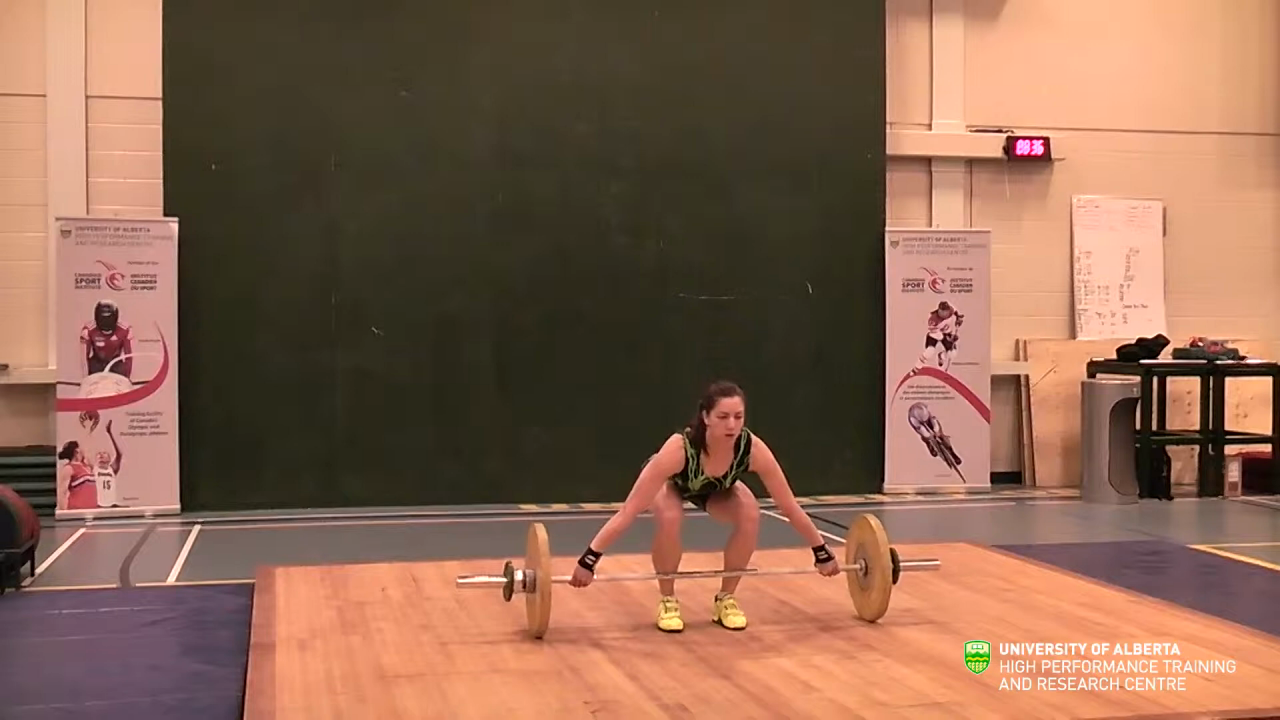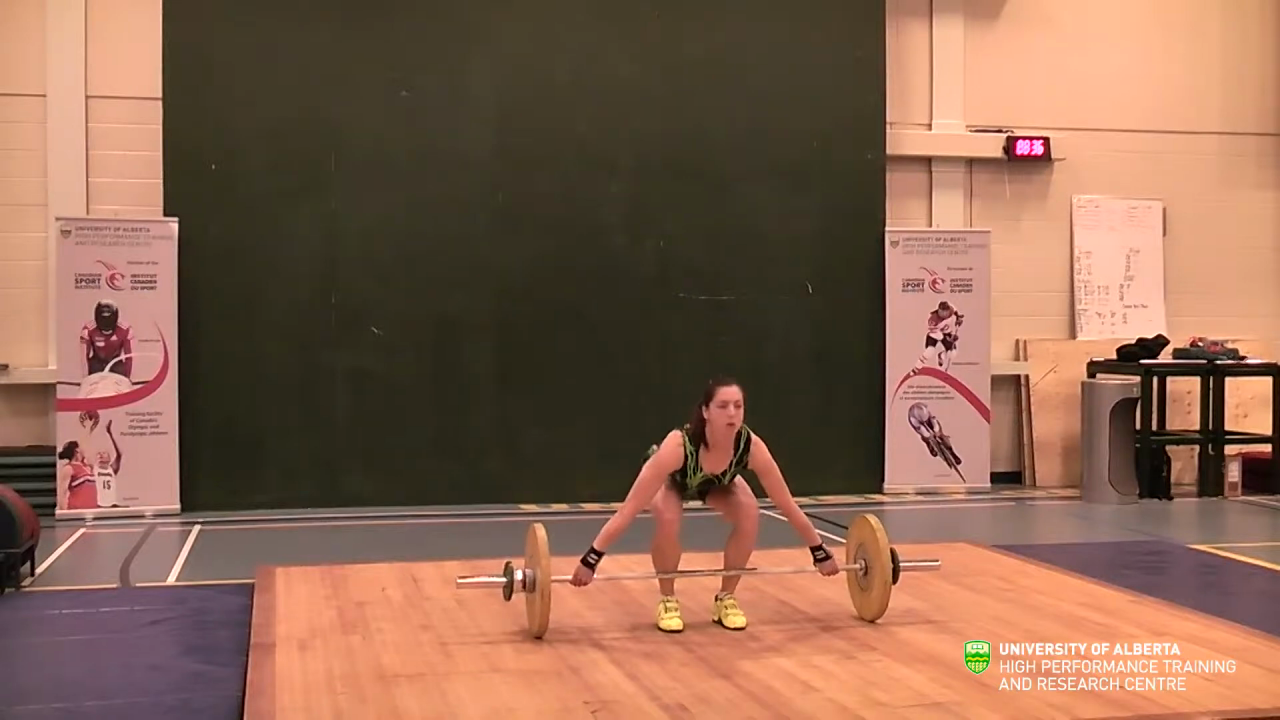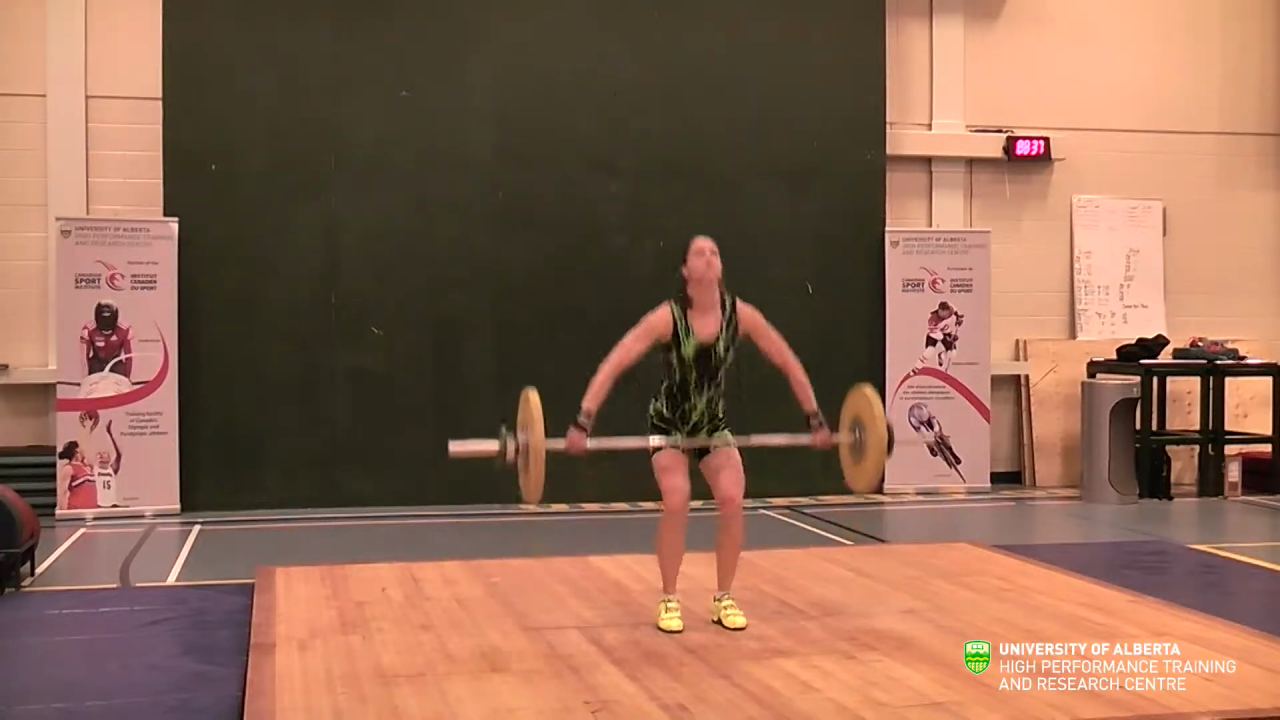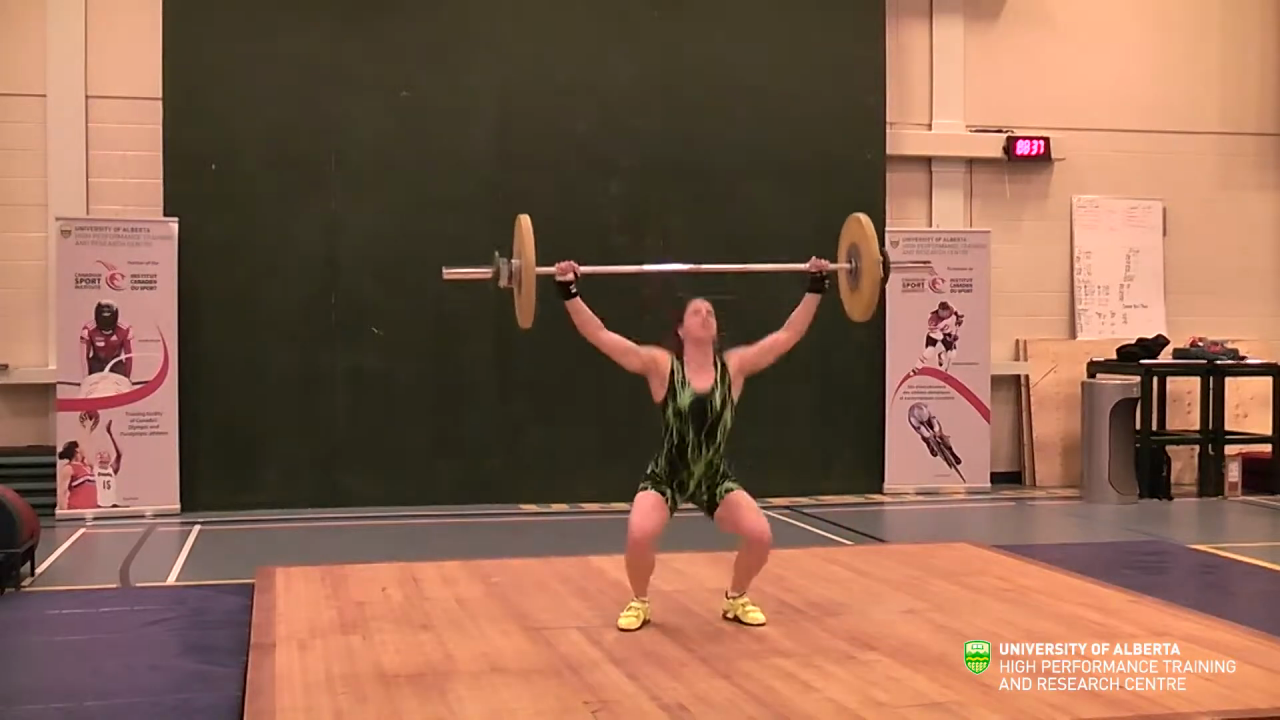
dt=0.5s
person 1, frame 1
left shoulder: (754, 449)
right shoulder: (679, 449)
left elbow: (790, 508)
right elbow: (628, 511)
left wrist: (823, 553)
right wrist: (587, 561)
left hip: (717, 488)
right hip: (673, 483)
left knee: (750, 515)
right knee: (669, 518)
left ankle: (726, 598)
right ankle: (667, 600)
person 1, frame 2
left shoulder: (752, 447)
right shoulder: (677, 446)
left elbow: (788, 506)
right elbow: (629, 509)
left wrist: (820, 554)
right wrist: (590, 561)
left hip: (718, 481)
right hip: (672, 475)
left knee: (749, 514)
right knee: (668, 518)
left ankle: (725, 598)
right ankle: (668, 601)
person 1, frame 3
left shoulder: (740, 314)
right shoulder: (667, 317)
left elbow: (789, 363)
right elbow: (613, 365)
left wrist: (815, 419)
right wrist: (583, 422)
left hip: (712, 420)
right hip: (668, 422)
left knee: (732, 502)
right knee: (677, 504)
left ankle: (724, 599)
right ankle: (669, 600)
person 1, frame 4
left shoulder: (732, 366)
right shoulder: (662, 367)
left elbow: (787, 337)
right elbow: (599, 336)
left wrist: (814, 289)
right wrist: (570, 291)
left hip: (716, 480)
right hip: (665, 479)
left knee: (760, 536)
right knee: (639, 536)
left ankle: (736, 599)
right ankle: (639, 602)
